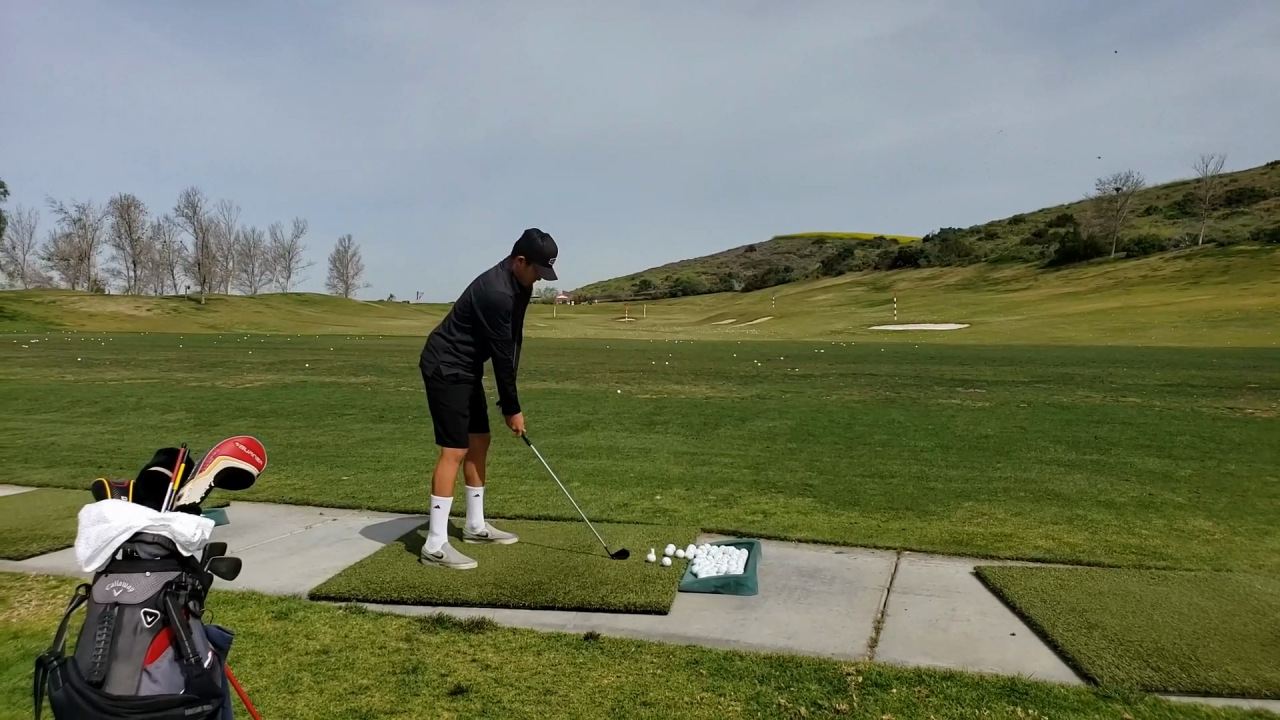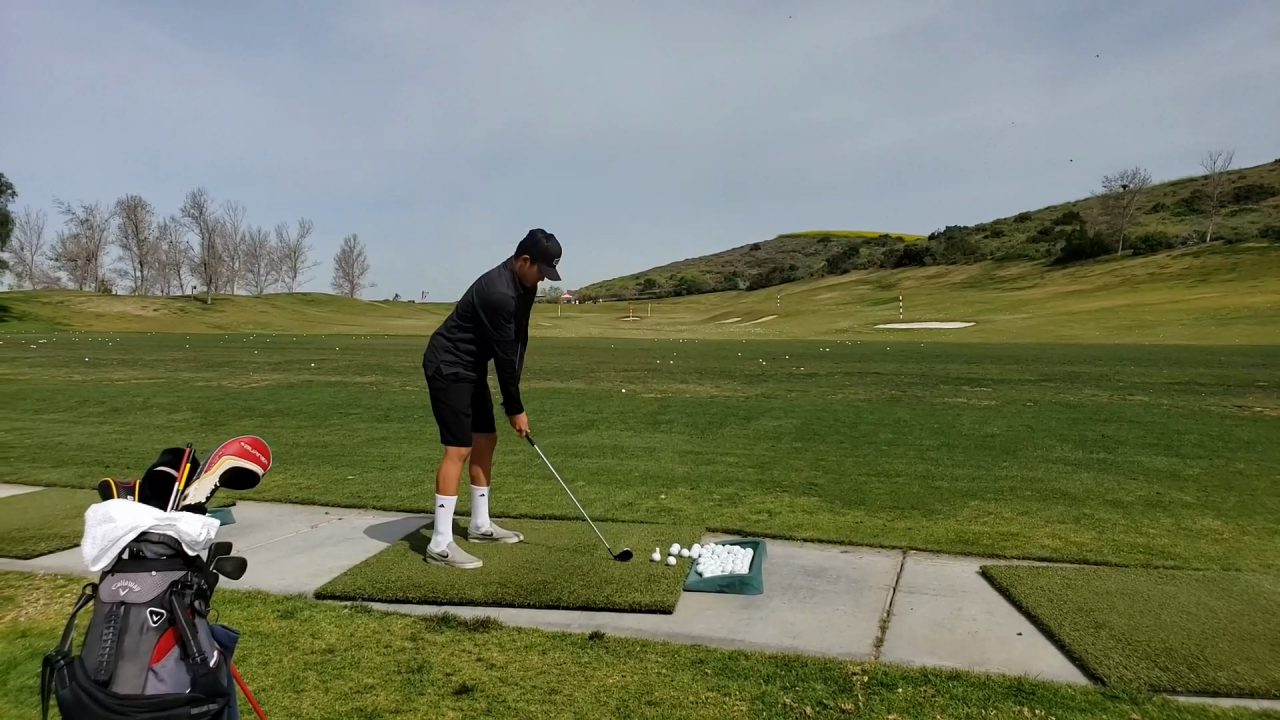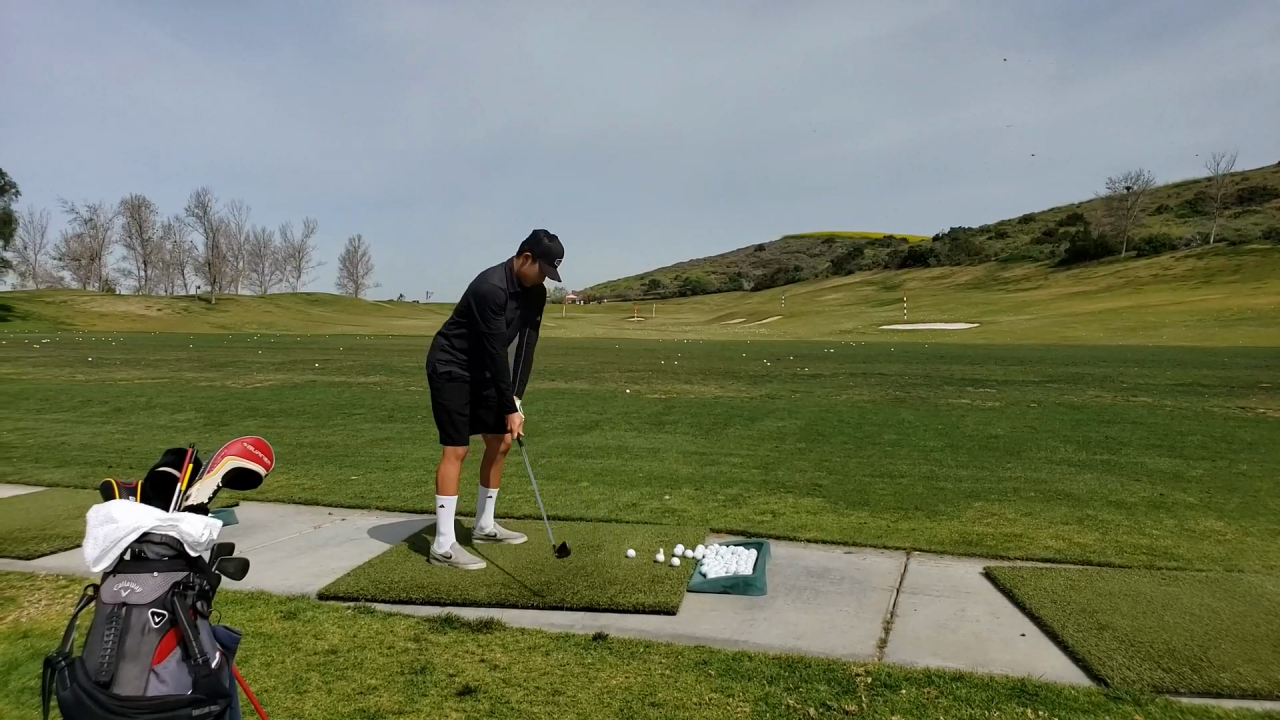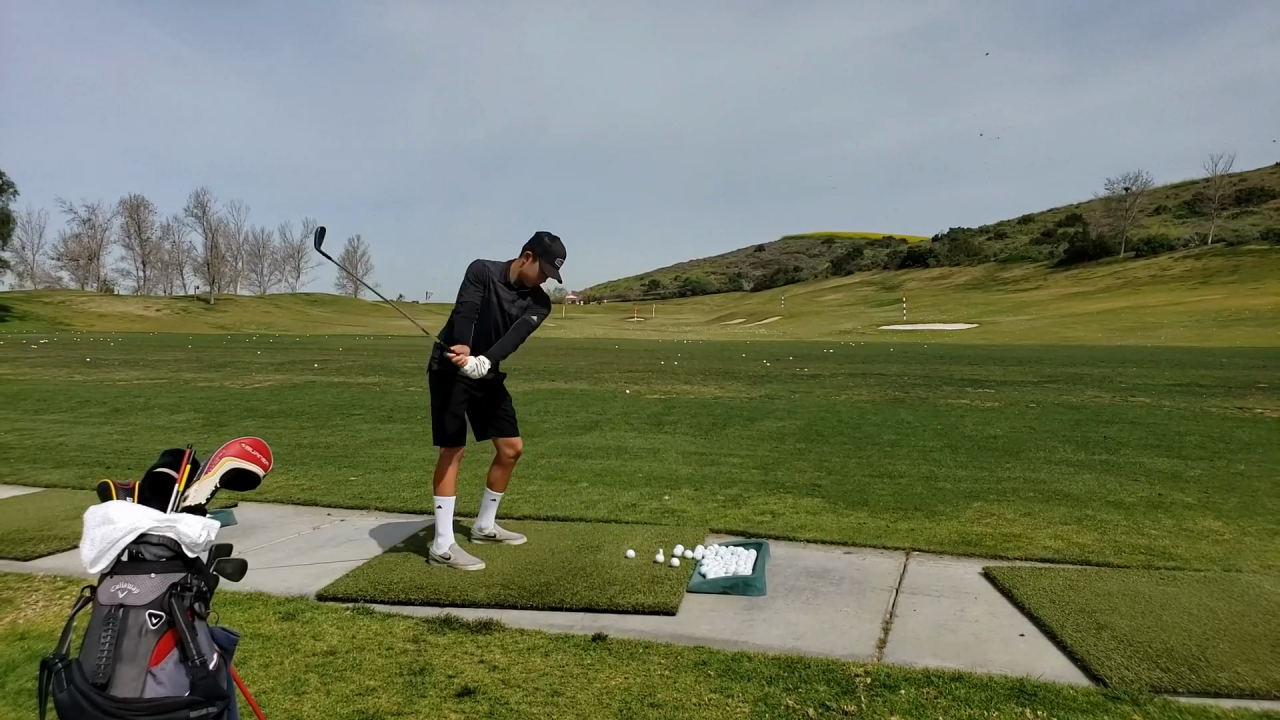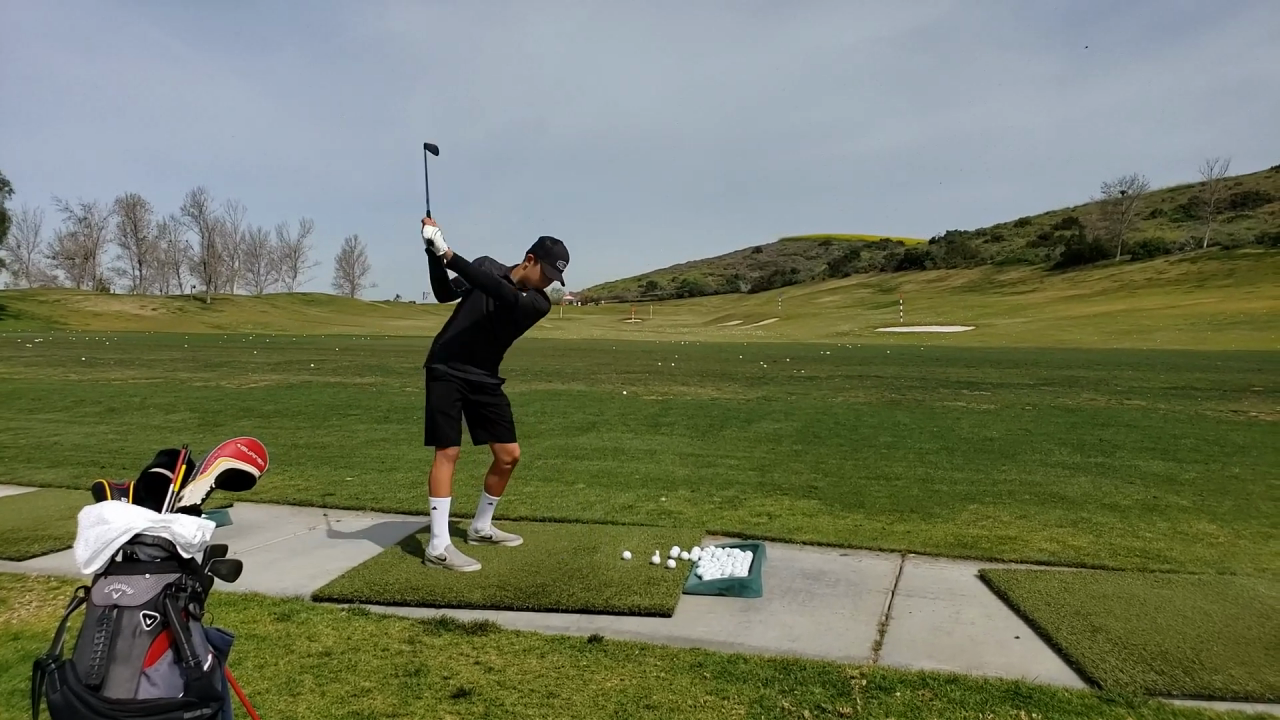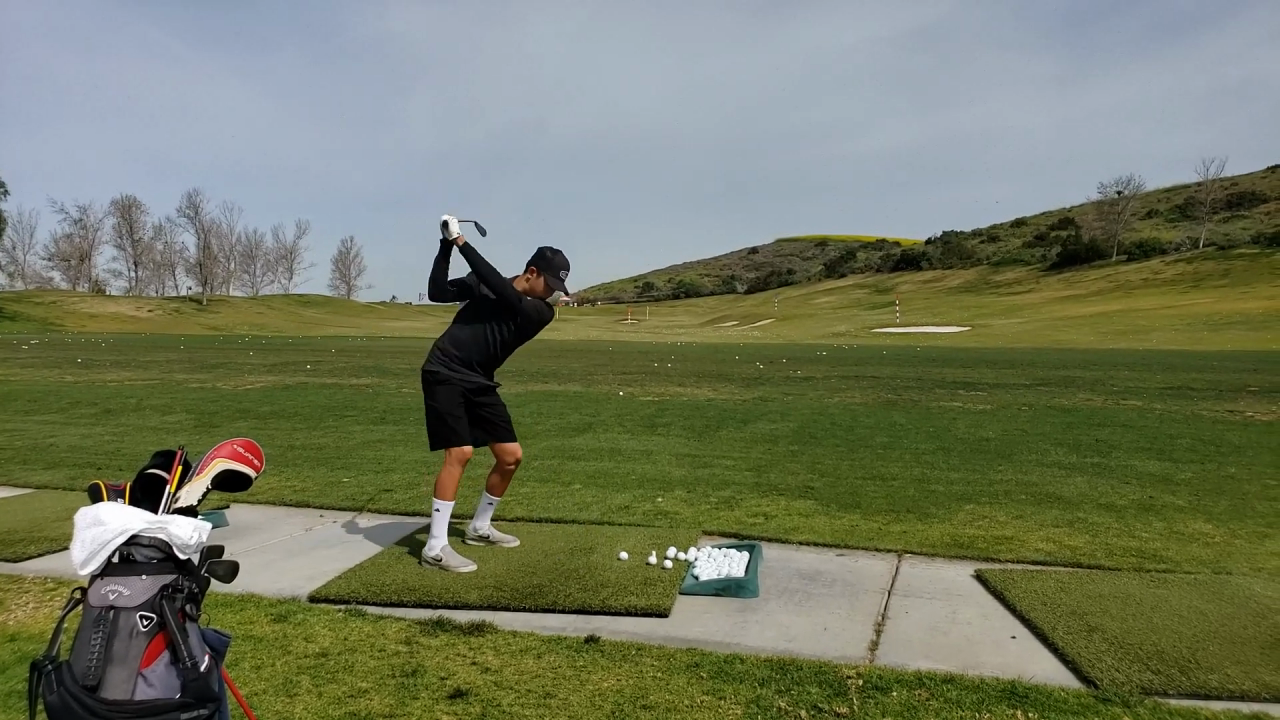
dt=0.2s
person 1, frame 1
left shoulder: (518, 285)
right shoulder: (496, 292)
left elbow: (512, 343)
right elbow: (501, 353)
left wrist: (509, 402)
right wrist: (512, 408)
left hip: (466, 368)
right hip: (446, 367)
left knee: (478, 442)
right knee: (454, 451)
left ankle: (475, 525)
right ankle: (435, 544)
person 1, frame 2
left shoulder: (524, 286)
right shoulder: (498, 292)
left elbow: (518, 343)
right elbow: (503, 354)
left wrist: (513, 402)
right wrist: (515, 408)
left hip: (471, 368)
right hip: (448, 367)
left knee: (485, 441)
right knee: (458, 449)
left ankle: (480, 524)
right ankle: (440, 543)
person 1, frame 3
left shoulder: (535, 293)
right shoulder: (492, 286)
left elbow: (526, 347)
right elbow: (496, 350)
left wrist: (516, 398)
right wrist: (509, 407)
left hip: (480, 371)
right hip: (450, 367)
left knee: (500, 442)
right knee: (456, 449)
left ankle: (485, 525)
right ankle: (443, 545)
person 1, frame 4
left shoulder: (539, 303)
right shoulder: (482, 271)
left elbow: (514, 338)
right elbow: (466, 314)
left wrist: (483, 362)
right wrist: (460, 348)
left hip: (486, 375)
right hip: (449, 369)
left knee: (511, 448)
right knee: (451, 451)
left ankle: (484, 526)
right ankle: (442, 545)
person 1, frame 5
left shoulder: (537, 303)
right shoulder: (485, 267)
left elbow: (495, 290)
right elbow: (444, 294)
left wrist: (447, 253)
right wrist: (434, 250)
left hip: (483, 378)
right hip: (446, 368)
left knee: (509, 455)
right knee: (448, 451)
left ankle: (481, 527)
right ankle: (438, 546)
person 1, frame 6
left shoulder: (541, 312)
right shoulder: (484, 283)
left elbow: (504, 293)
right elbow: (437, 293)
left wrist: (462, 243)
right wrist: (446, 244)
left hip: (478, 381)
right hip: (444, 374)
left knee: (511, 456)
right knee: (459, 452)
left ankle: (479, 527)
right ankle: (436, 547)
